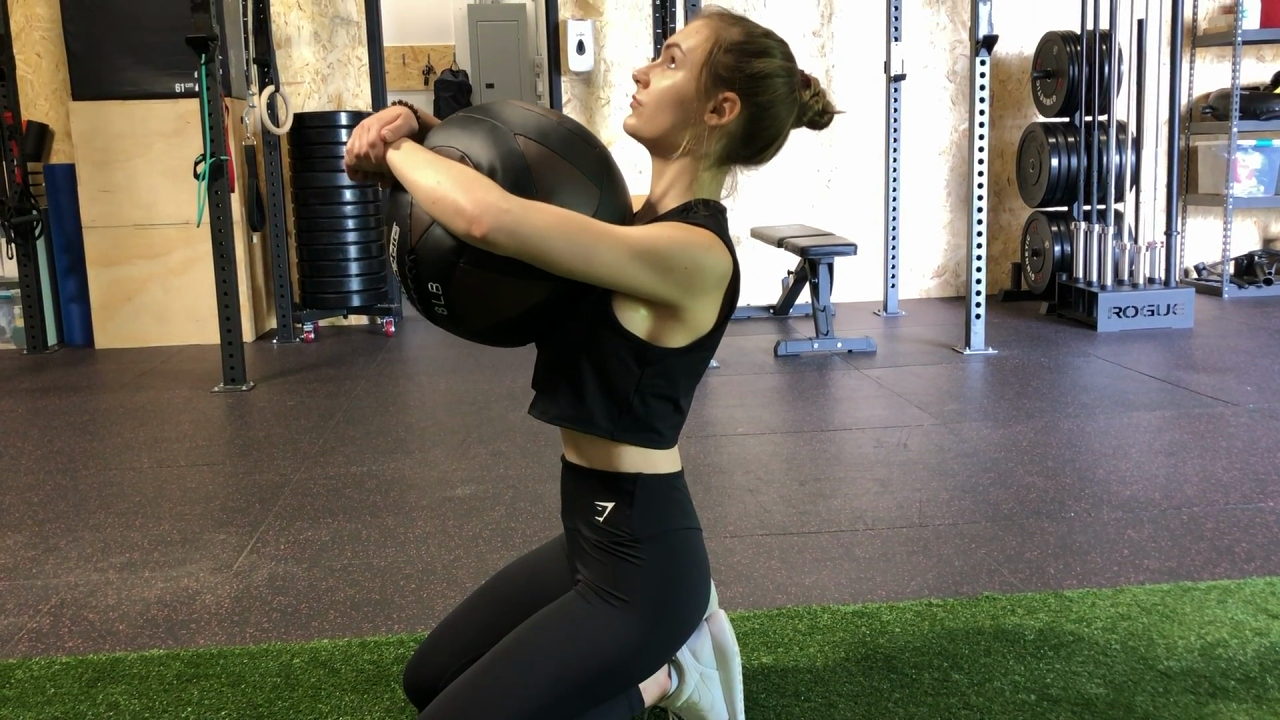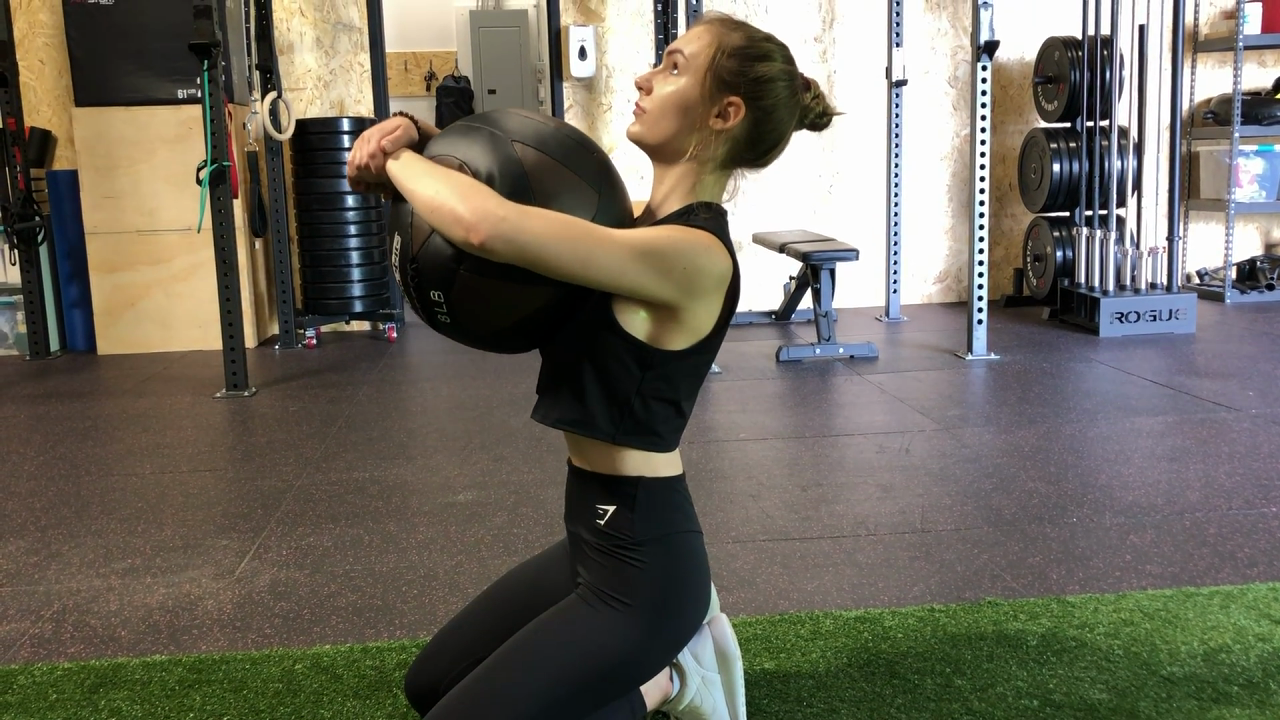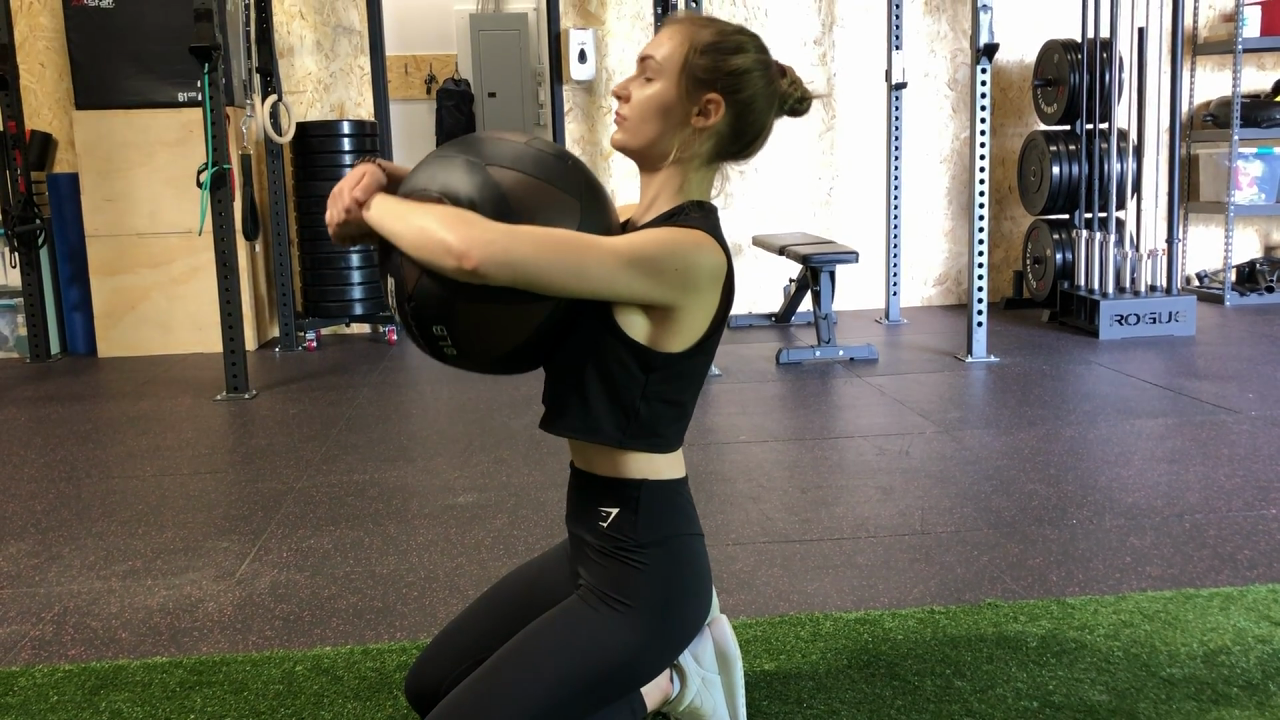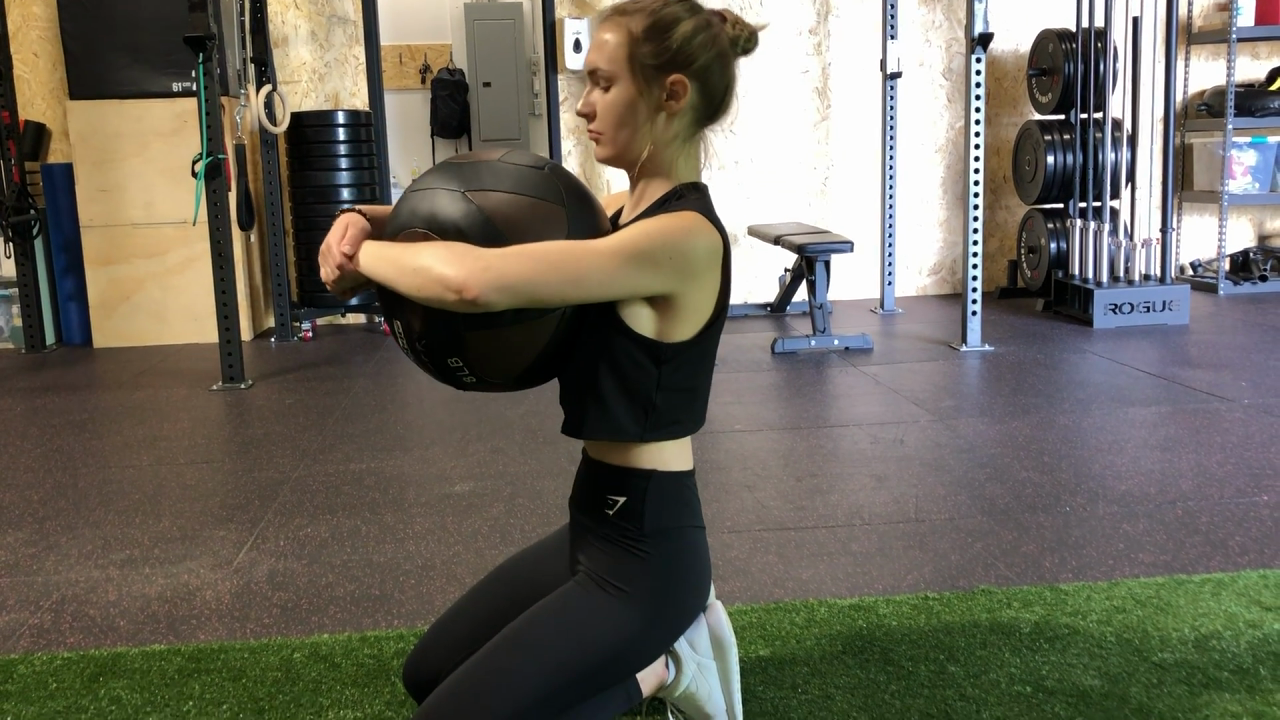
dt=0.5s
person 1, frame 1
left shoulder: (694, 252)
right shoulder: (647, 216)
left elbow: (487, 218)
right elbow: (508, 177)
left wrist: (394, 150)
right wrist: (413, 124)
left hip: (640, 560)
right hip: (600, 530)
right ankle: (659, 656)
person 1, frame 2
left shoulder: (692, 253)
right shoulder: (649, 221)
left elbow: (487, 226)
right elbow: (513, 188)
left wrist: (393, 160)
right wrist: (412, 132)
left hip: (641, 561)
right hip: (603, 536)
right ankle: (660, 658)
person 1, frame 3
left shoulder: (687, 252)
right shoulder: (642, 222)
left elbow: (475, 251)
right elbow: (496, 211)
left wrist: (373, 208)
right wrist: (386, 178)
left hip: (643, 563)
right hip: (603, 537)
right ankle: (662, 661)
person 1, frame 4
left shoulder: (684, 235)
right shoulder: (629, 211)
left elbow: (474, 280)
left wrist: (365, 255)
right wrist: (367, 220)
left hip: (644, 550)
right hip: (599, 523)
right ankle: (654, 649)
